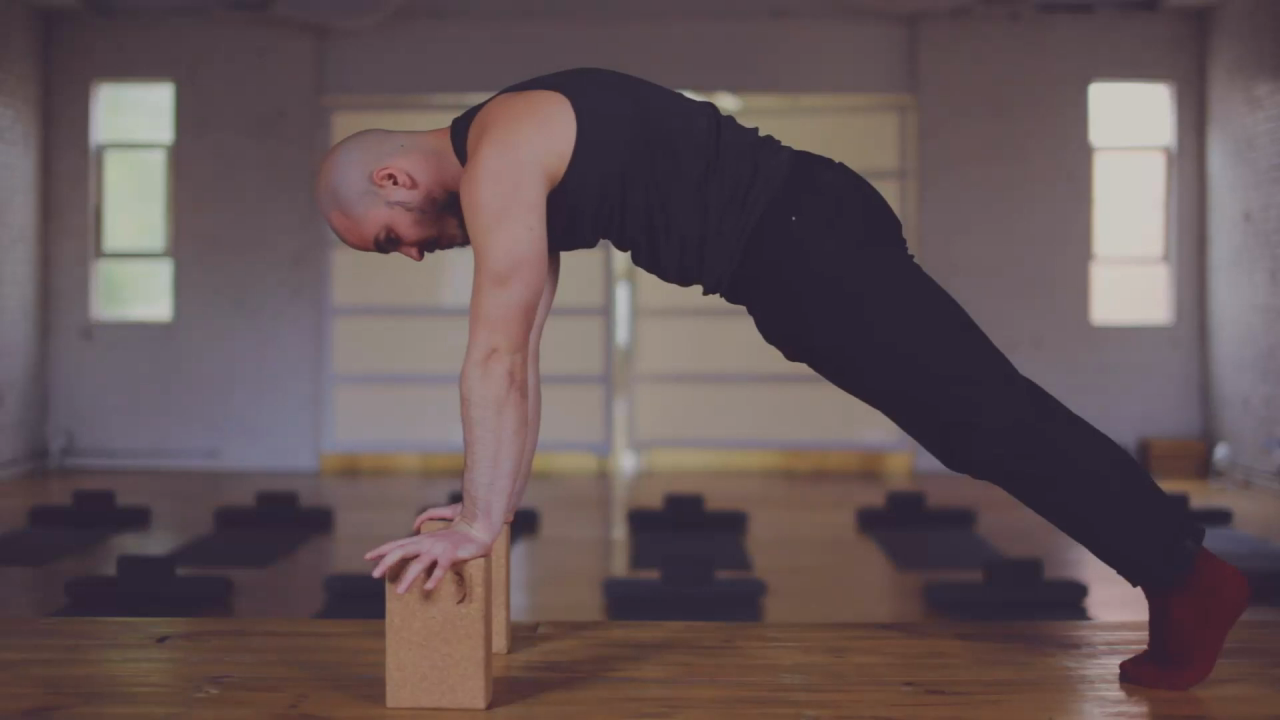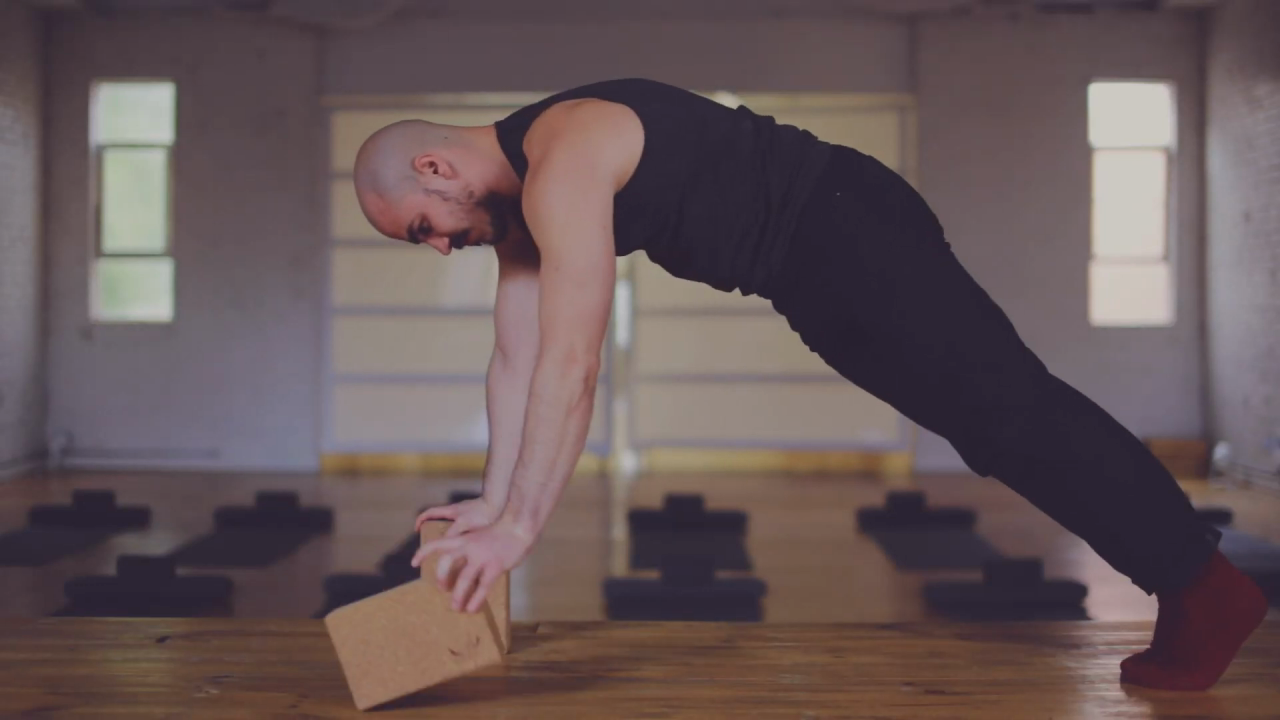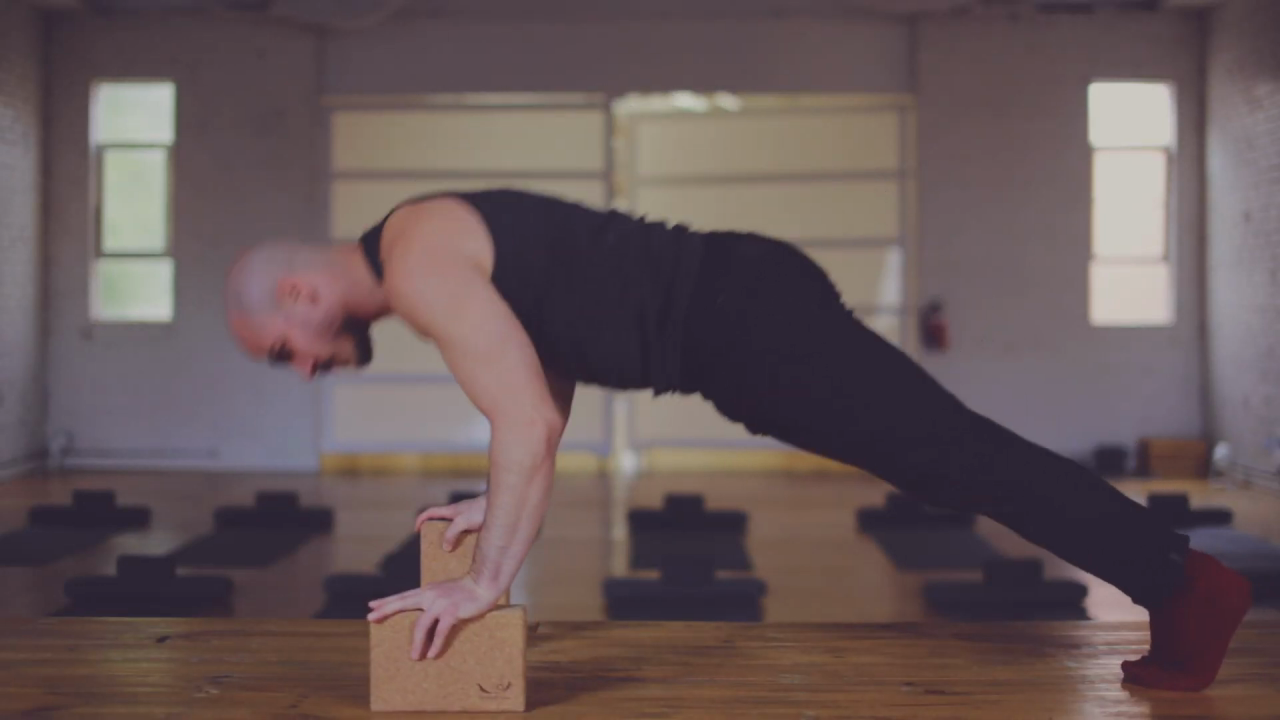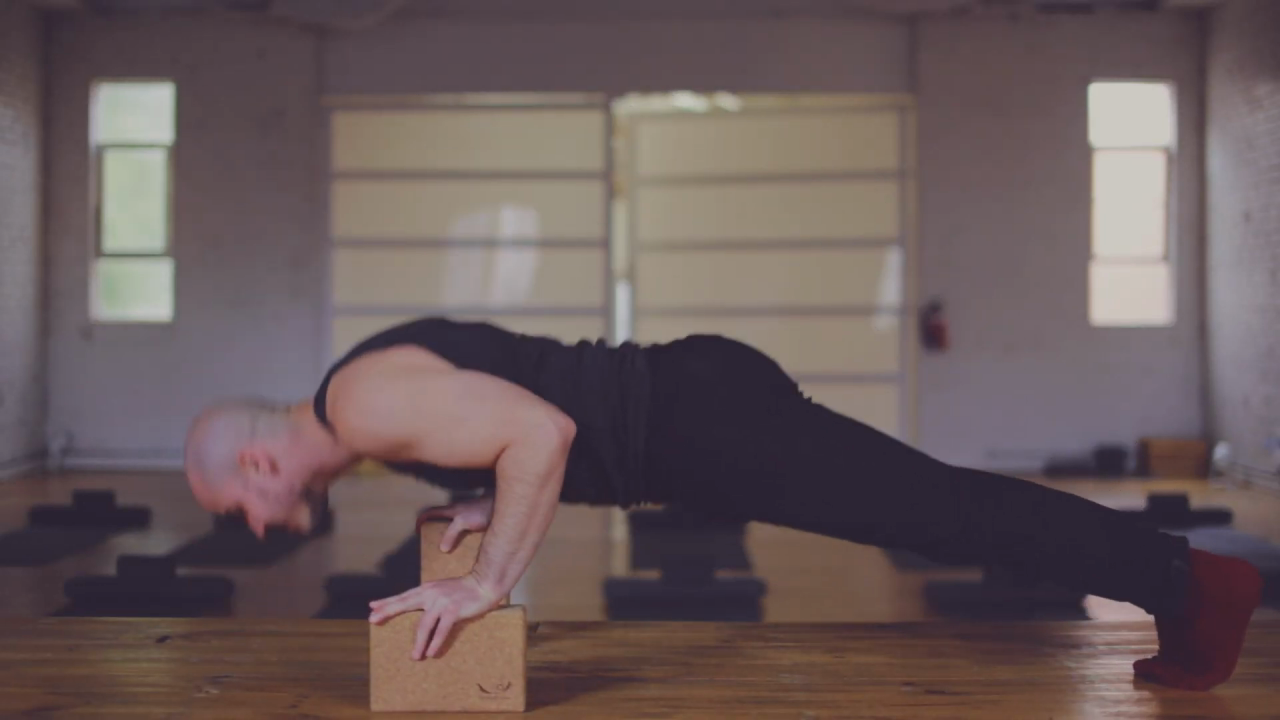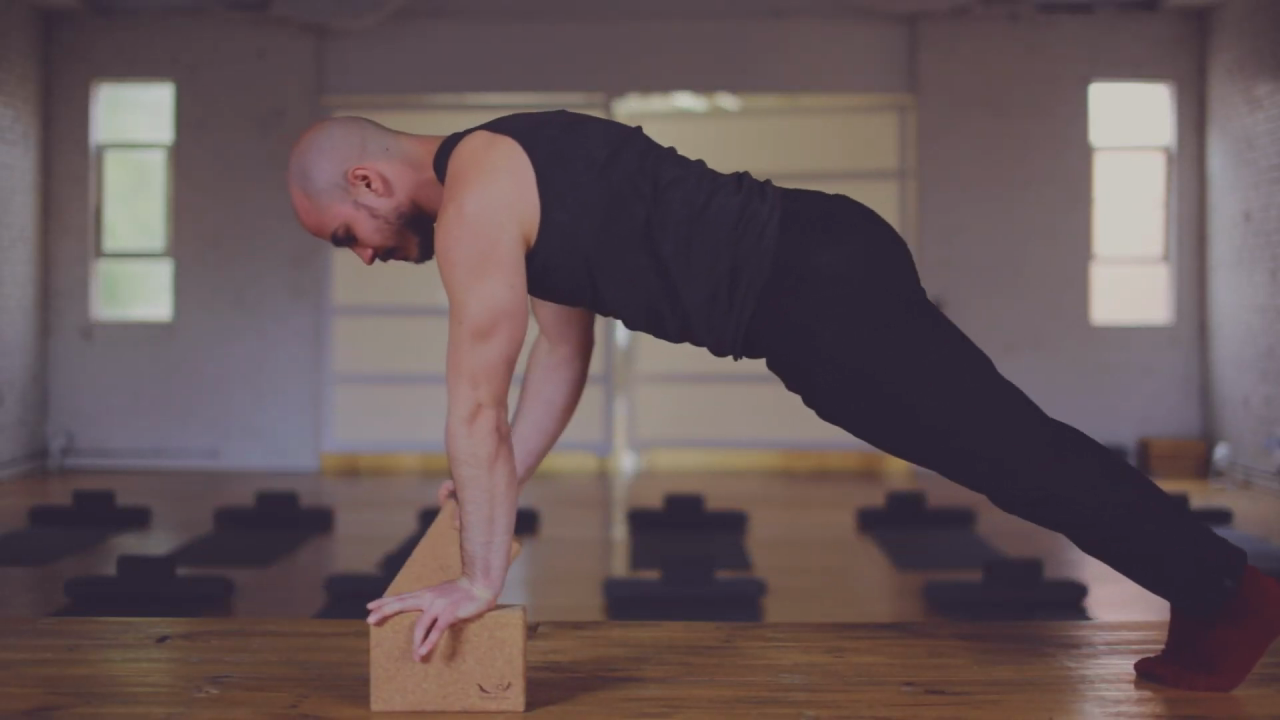
dt=1s
person 1, frame 1
left shoulder: (498, 159)
right shoulder: (511, 173)
left elbow: (496, 355)
right elbow: (517, 353)
left wrist: (478, 523)
right wrist: (489, 503)
left hip: (806, 240)
right hip: (794, 247)
left knee: (990, 418)
right knee: (982, 419)
left ankle: (1188, 579)
right ankle: (1174, 581)
person 1, frame 2
left shoulder: (562, 165)
right shoulder: (518, 192)
left elbow: (571, 363)
right elbow: (518, 355)
left wrist: (516, 529)
right wrist: (495, 501)
left hip: (846, 229)
right hip: (814, 263)
left knee: (1015, 414)
right knee: (999, 424)
left ankle: (1205, 586)
right ankle: (1189, 589)
person 1, frame 3
left shoulder: (417, 262)
right shoulder: (427, 251)
left elbow: (527, 422)
right elbow: (547, 387)
left wrist: (486, 581)
right wrist: (496, 505)
left hip: (742, 321)
right hip: (733, 312)
left knee: (959, 459)
right knee: (951, 460)
left ankle: (1188, 591)
right ankle: (1172, 586)
person 1, frame 4
left shoulder: (364, 408)
right shoulder: (370, 386)
left elbow: (544, 427)
left wrist: (488, 578)
right wrist: (496, 499)
left hip: (700, 423)
right hip: (690, 401)
left knee: (950, 516)
right knee: (944, 507)
left ankle: (1189, 585)
right ankle: (1180, 584)
person 1, frame 5
left shoulder: (473, 201)
right shoulder: (506, 171)
left elbow: (475, 403)
right elbow: (564, 347)
left wrist: (481, 577)
right wrist: (496, 488)
left hip: (814, 293)
right hip: (818, 259)
left knee: (1015, 458)
right knee: (1015, 449)
